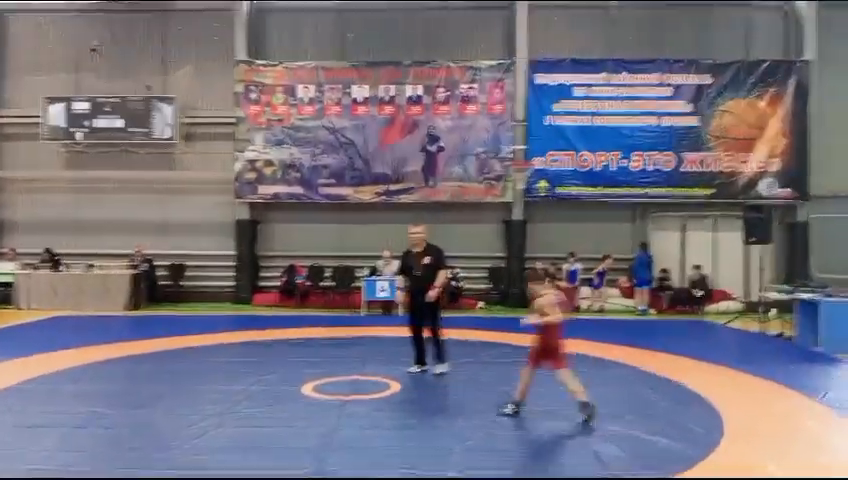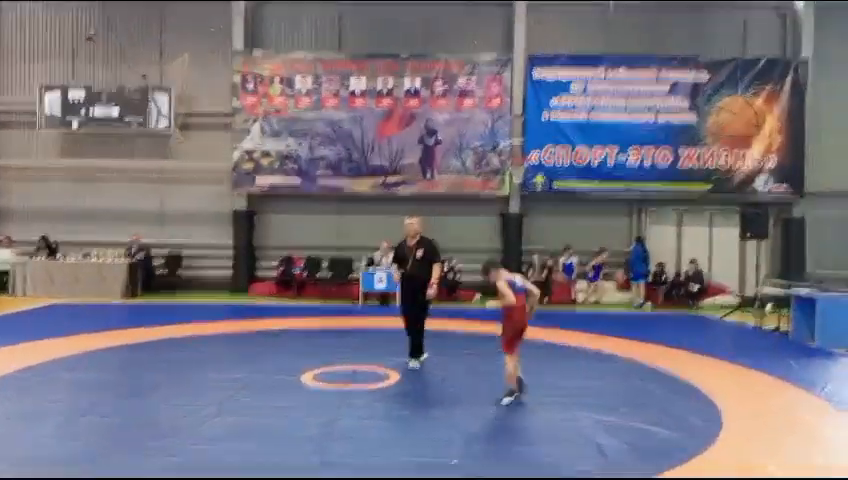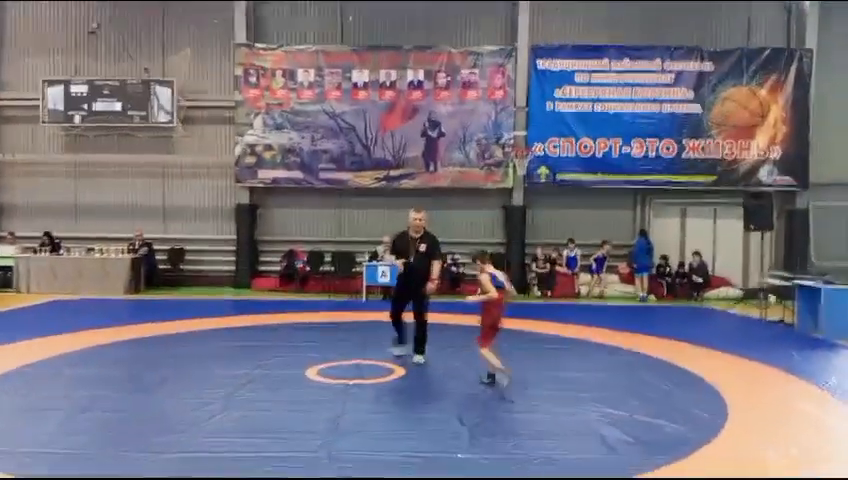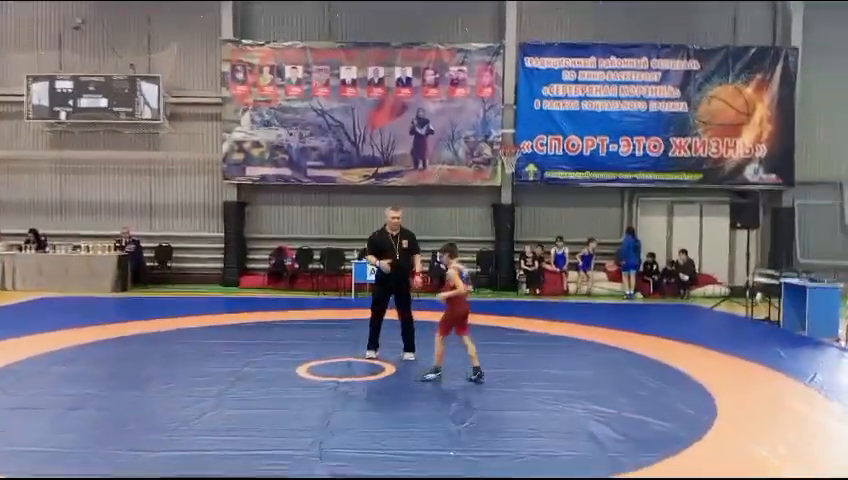
dt=0.3s
person 1, frame 1
left shoulder: (435, 251)
right shoulder: (406, 255)
left elbow: (443, 271)
right elbow: (402, 275)
left wrist: (436, 288)
right wrist: (400, 290)
left hip: (430, 297)
right hip: (414, 298)
left knee: (434, 329)
right knee: (415, 331)
left ankle: (441, 361)
right ankle: (420, 363)
person 1, frame 2
left shoulder: (428, 244)
right shoulder: (400, 246)
left elbow: (437, 265)
right elbow: (396, 264)
left wrist: (433, 285)
right wrist: (397, 272)
left hip: (422, 290)
right hip: (406, 290)
left knee: (417, 323)
right knee: (409, 323)
left ankle: (415, 356)
right ankle: (419, 352)
person 1, frame 3
left shoulder: (431, 239)
right shoulder: (400, 238)
left elbow: (436, 261)
right elbow: (391, 254)
left wrist: (433, 280)
right wrist: (396, 262)
left hip: (421, 284)
right hip: (403, 282)
left knee: (420, 318)
right knee: (394, 314)
left ankle: (419, 352)
right ankle: (400, 343)
person 1, frame 4
left shoulder: (408, 235)
right shoulder: (377, 236)
left elbow: (416, 255)
right elbow: (369, 255)
left wrist: (417, 274)
right wrist: (378, 263)
left hip: (403, 281)
right hip: (382, 281)
left knee: (406, 316)
right knee: (376, 315)
left ankle: (409, 350)
right ankle: (372, 348)
person 2, frame 1
left shoulder: (544, 299)
right shoulder: (556, 295)
left elbow: (557, 317)
right elbow: (561, 314)
left wrist: (535, 321)
left hip: (545, 342)
right hip: (555, 340)
left knee: (528, 371)
right knee: (565, 375)
left ankle: (516, 405)
right ankle: (585, 404)
person 2, frame 2
left shoulder: (500, 283)
right shoulder: (518, 278)
left elbow: (511, 300)
right elbow: (536, 292)
left wrist: (496, 304)
right wrist: (530, 308)
left hip: (511, 322)
right hip: (522, 321)
left knee: (509, 356)
right knee: (512, 353)
left ankle: (512, 392)
right ankle: (518, 382)
person 2, frame 3
left shoulder: (483, 276)
right shoulder: (501, 274)
left elbow: (494, 295)
right elbow: (512, 292)
left wrist: (476, 298)
left hip: (489, 316)
right hip: (498, 315)
left knee: (483, 349)
right knee: (488, 344)
left ankle: (501, 370)
right ankle: (491, 375)
person 2, frame 4
left shoulder: (451, 271)
right shoulder: (462, 269)
left elbow: (462, 290)
left wrist: (445, 295)
left hip: (453, 309)
right hip: (464, 308)
left knee: (439, 337)
right knee: (465, 339)
left ankle: (436, 370)
right ankle: (477, 371)
